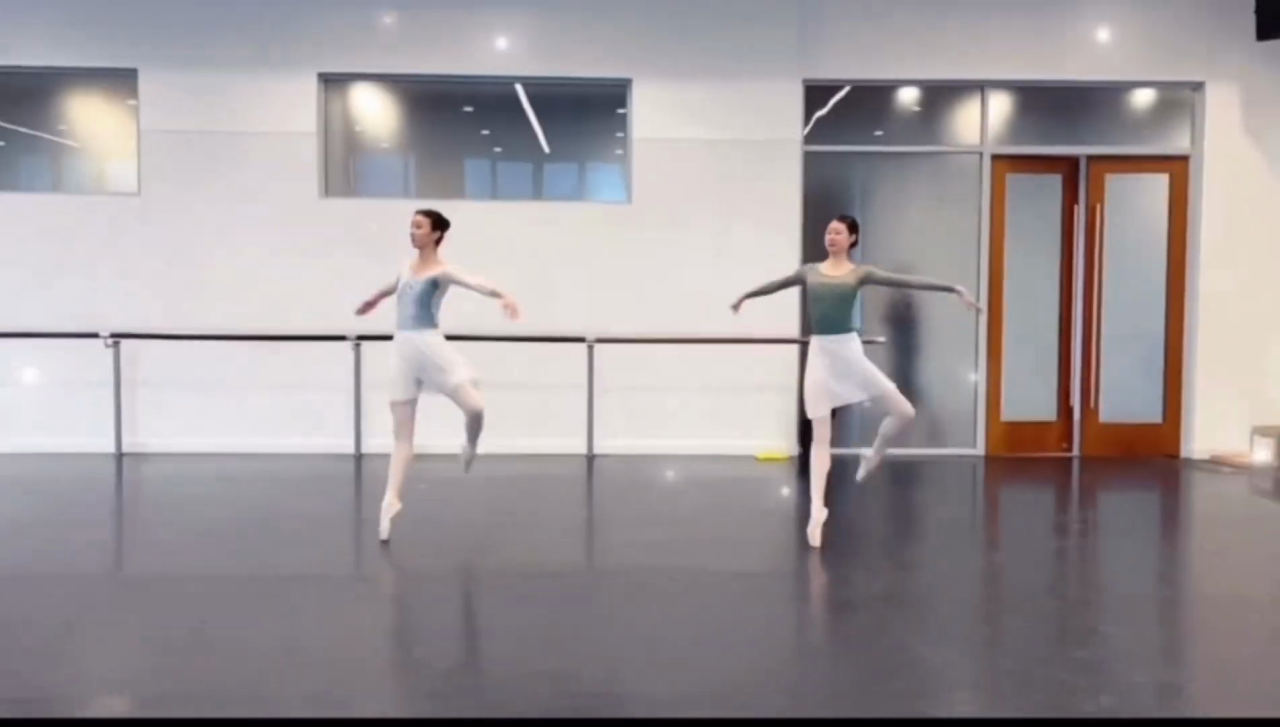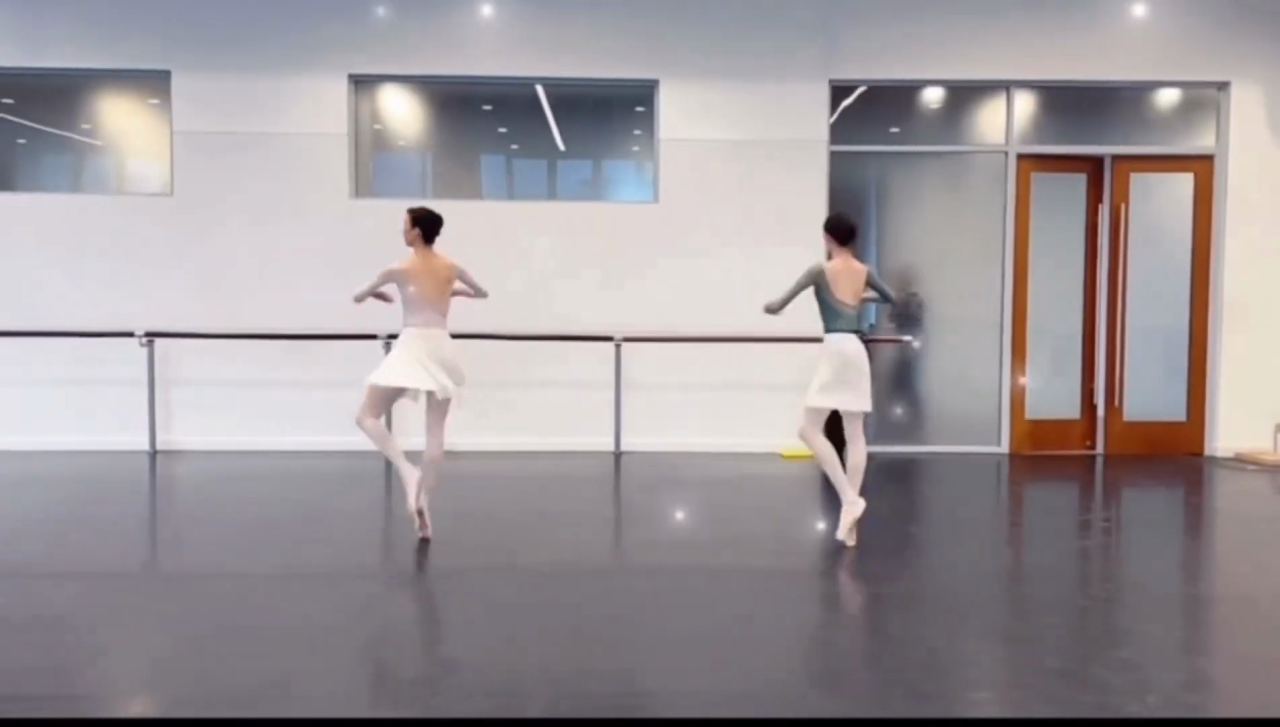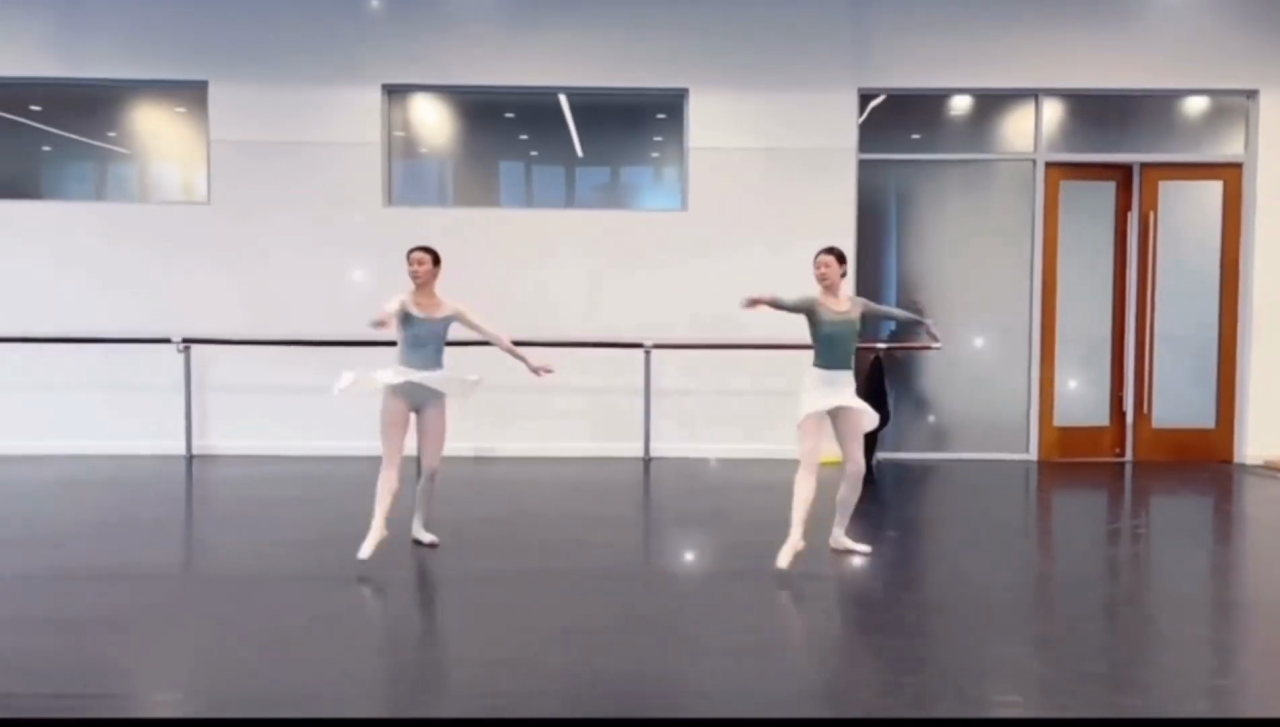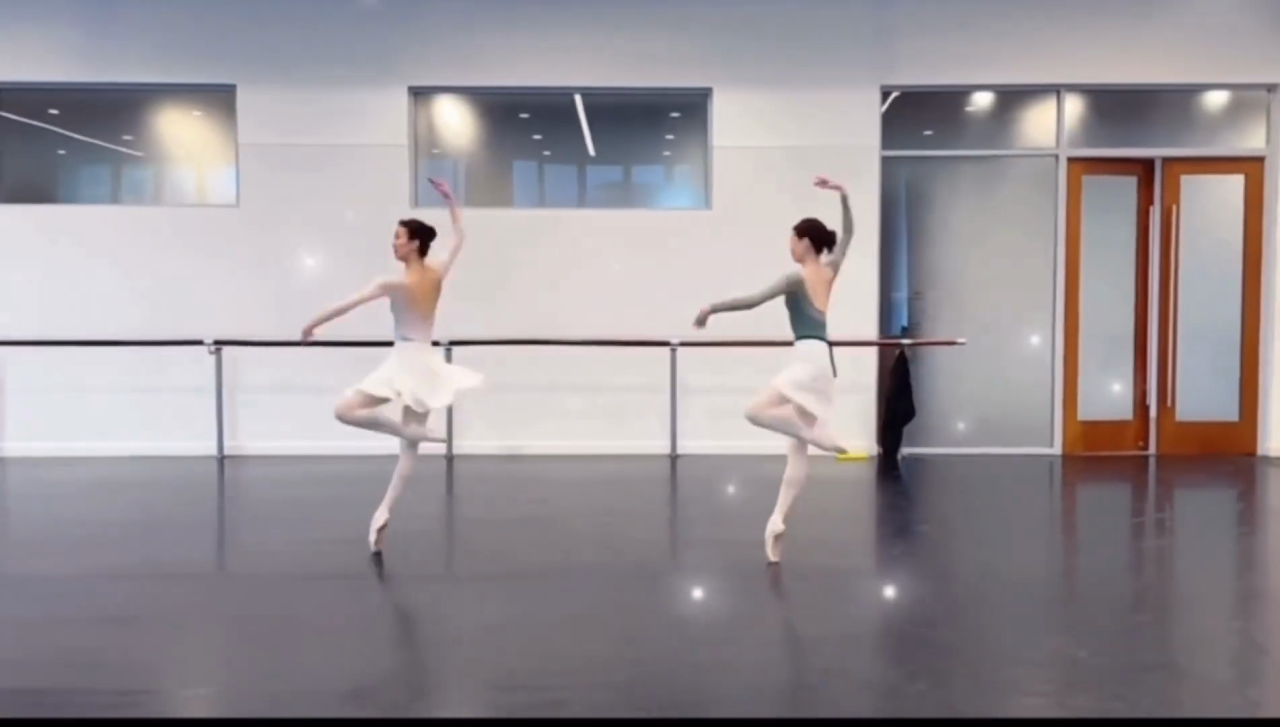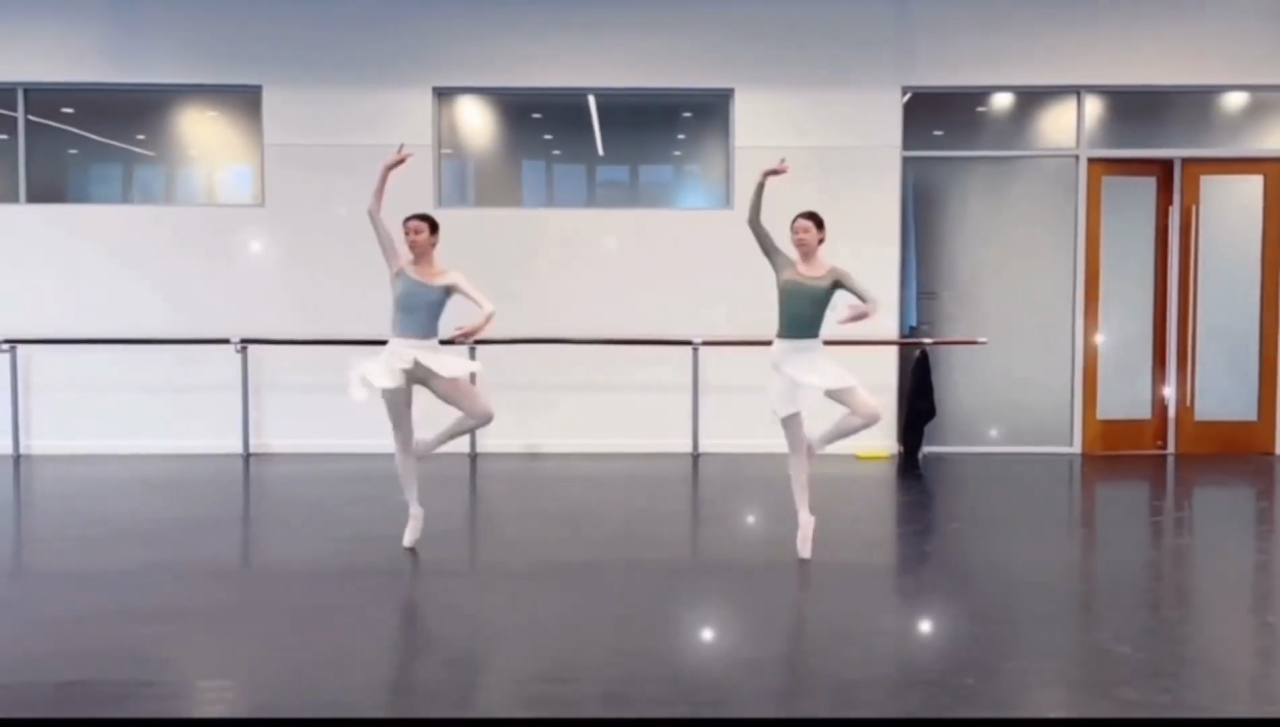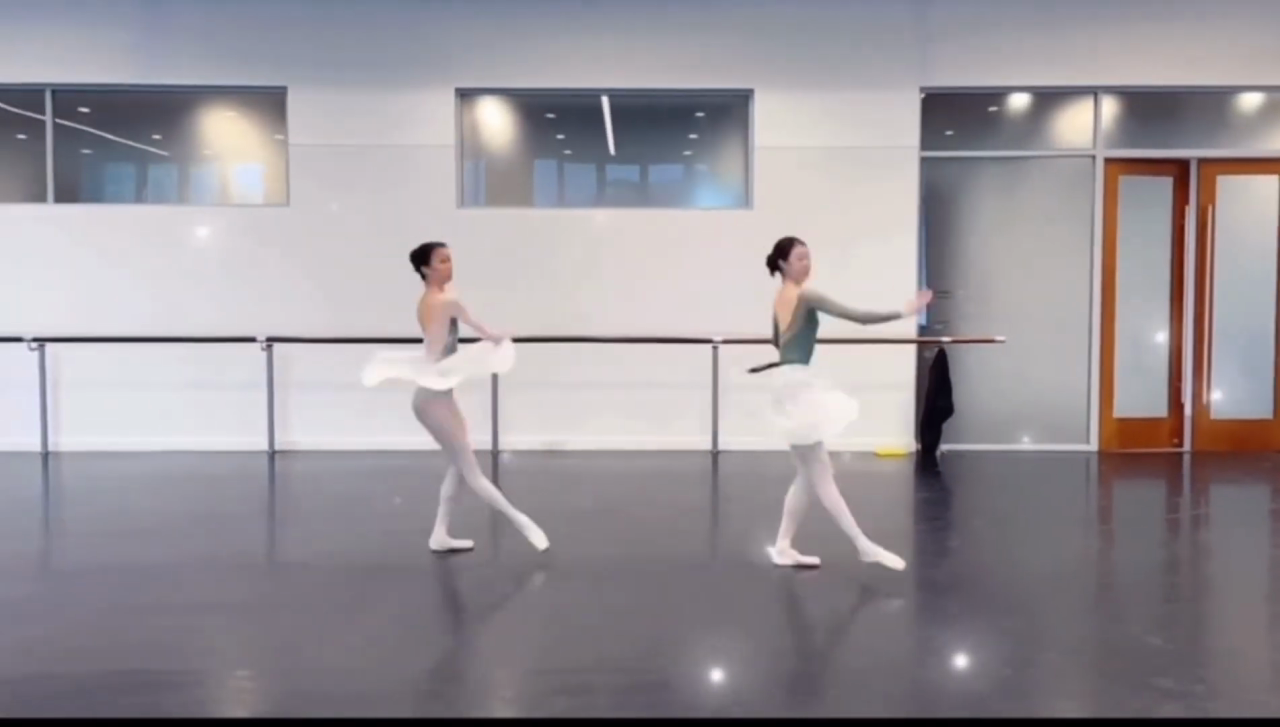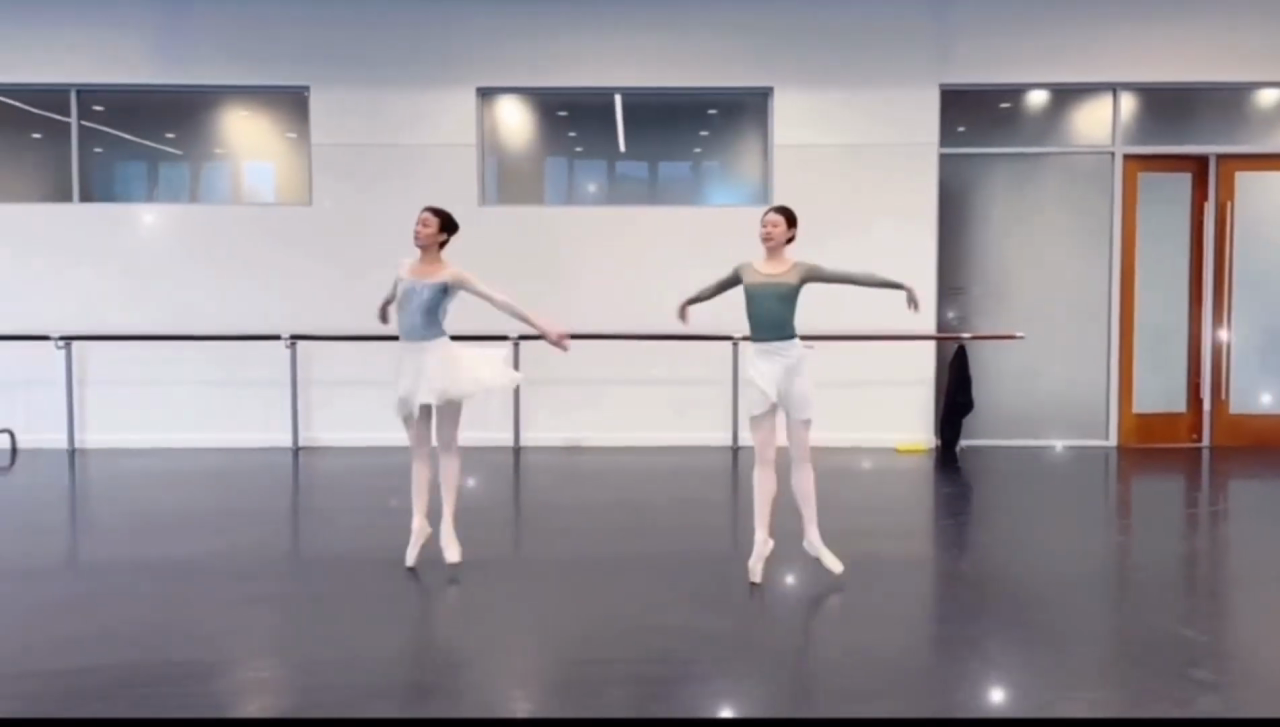
dt=0.4s
person 1, frame 1
left shoulder: (860, 273)
right shoulder: (808, 270)
left elbow: (909, 281)
right elbow: (778, 283)
left wrist: (956, 289)
right wrist: (745, 296)
left hip: (848, 351)
right hip: (819, 354)
left knee: (904, 412)
right knee: (821, 438)
left ankle: (875, 452)
right ankle: (816, 509)
person 1, frame 2
left shoulder: (819, 269)
right shoulder: (864, 271)
left elbow: (777, 307)
right elbow: (889, 298)
left wrist: (770, 305)
left hip: (837, 350)
right hip: (854, 350)
left knee: (809, 431)
right knee: (855, 438)
left ankle: (849, 499)
right ankle: (851, 500)
person 1, frame 3
left shoulder: (859, 305)
right shoulder: (812, 304)
left elbow: (893, 313)
right elbow: (785, 304)
left wrist: (924, 323)
right wrist: (764, 299)
left hip: (846, 387)
right hip: (818, 385)
left knee: (855, 468)
right knee: (809, 463)
left ankle: (838, 534)
right ankle: (795, 537)
person 1, frame 4
left shoulder: (797, 276)
right shoulder: (829, 269)
left elbow: (757, 299)
right elbow: (848, 230)
left wrist: (712, 308)
right wrist: (842, 192)
left hip: (810, 359)
right hip: (818, 357)
left knee: (756, 412)
right knee: (797, 454)
left ankle: (817, 432)
right ankle: (778, 521)
person 1, frame 5
left shoulder: (834, 272)
right shoulder: (781, 264)
left elbow: (864, 295)
right elbow: (753, 222)
left wrist: (869, 306)
right wrist: (763, 178)
left hip: (814, 356)
right hip: (785, 356)
left knee: (870, 412)
right knee: (795, 446)
left ankle: (814, 444)
right ankle: (804, 517)
person 1, frame 6
left shoulder: (779, 300)
right shoulder: (807, 295)
right elbow: (860, 315)
right wrist: (907, 310)
left hip: (787, 382)
right hip: (796, 384)
left knee: (809, 475)
right knee: (820, 478)
left ankle: (783, 546)
right ankle: (865, 547)
person 1, frame 7
left shoulder: (802, 270)
right shoulder: (745, 269)
left elbow: (858, 276)
right elbow: (715, 289)
left wrist: (903, 286)
right wrist: (687, 302)
left hip: (791, 358)
right hip: (759, 360)
left knee: (800, 455)
right knee: (764, 457)
left ankle: (813, 537)
right ankle: (761, 539)
person 2, frame 1
left shoulder: (442, 271)
right shoulder: (408, 268)
left elbow: (476, 283)
right elbow: (395, 287)
left wrist: (503, 296)
right wrist: (373, 299)
left hip: (430, 348)
right hip: (403, 352)
left knee: (475, 408)
right knee: (402, 435)
left ankle: (470, 444)
right ankle: (390, 501)
person 2, frame 2
left shoulder: (397, 270)
right shoulder: (451, 267)
left elbow: (360, 295)
right elbow: (481, 293)
left wrist: (372, 295)
left hip: (410, 348)
right hip: (441, 350)
left knee: (366, 417)
right knee: (434, 435)
left ankle: (408, 473)
right ankle: (420, 499)
person 2, frame 3
left shoulder: (451, 310)
right shoulder: (403, 302)
left elbow: (494, 336)
right elbow: (388, 311)
left wrist: (528, 361)
right wrist: (387, 318)
left hip: (433, 388)
right hip: (400, 385)
left knee: (431, 466)
right knee: (391, 462)
left ankle: (418, 524)
right ankle: (377, 529)
person 2, frame 4
left shoulder: (395, 282)
right shoulder: (438, 273)
left elbow: (351, 303)
right elbow: (460, 238)
left wrist: (314, 323)
right wrist: (451, 199)
left hip: (406, 361)
right hip: (428, 363)
left knee: (345, 411)
right knee: (407, 449)
left ankle: (401, 462)
right ankle: (383, 514)
person 2, frame 5
left shoulder: (450, 279)
right shoulder: (397, 264)
left elbow: (487, 306)
right elbow: (374, 214)
left wrist: (479, 322)
right wrist: (386, 172)
left hip: (430, 358)
right hip: (395, 358)
left knee: (482, 412)
right knee: (403, 444)
left ankle: (429, 444)
right ankle: (414, 511)
person 2, frame 6
left shoulder: (426, 302)
right shoulder: (440, 301)
right elbow: (488, 335)
right wrist: (501, 341)
left hip: (434, 390)
right hip: (433, 393)
left knee: (460, 465)
right knee: (468, 465)
left ankle: (440, 534)
person 2, frame 7
left shoulder: (451, 274)
right shoulder: (405, 268)
left elbow: (497, 298)
left wrist: (541, 327)
right wrist: (385, 305)
left hip: (439, 362)
right hip: (410, 363)
left knee: (446, 447)
right knee: (419, 451)
left ankle: (447, 530)
right ankle: (418, 525)
